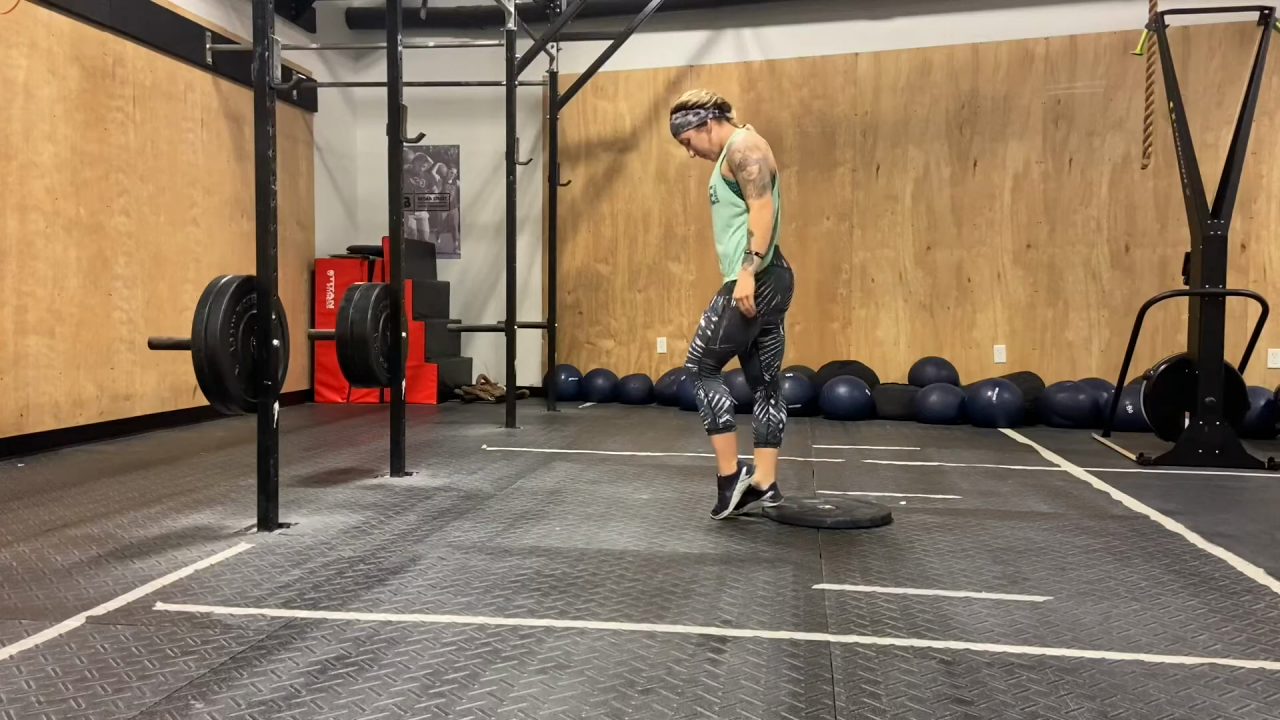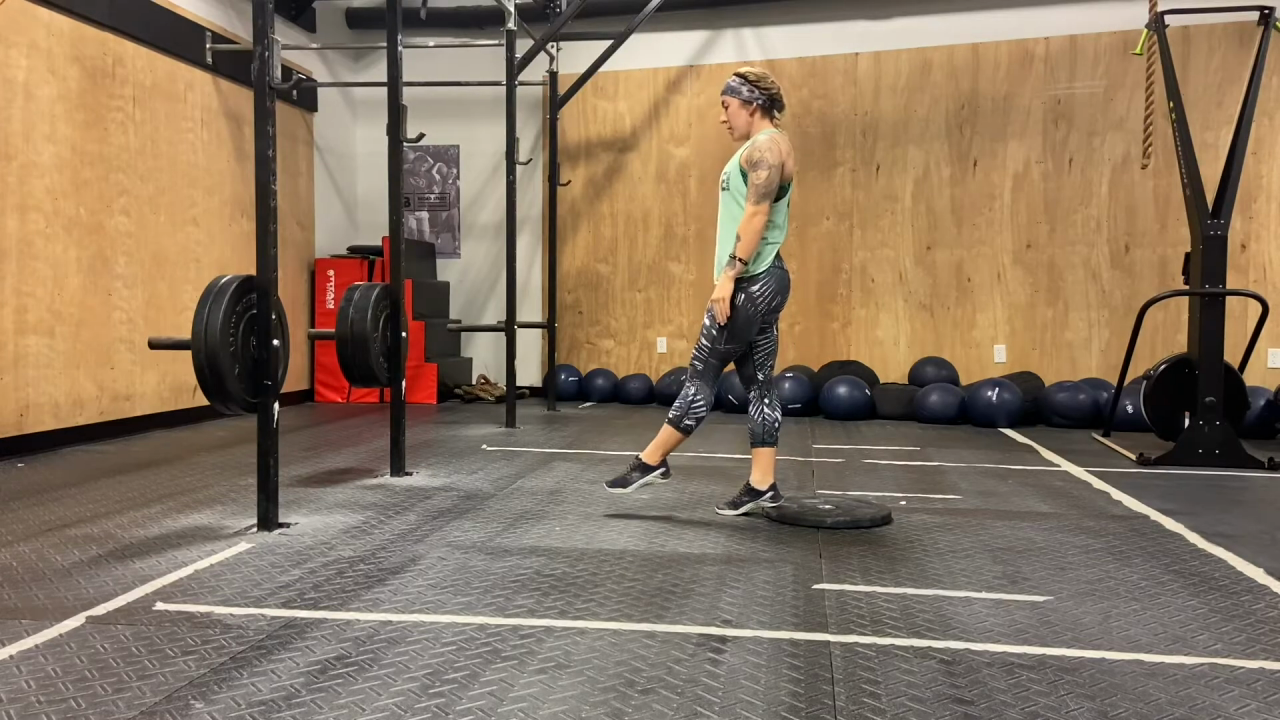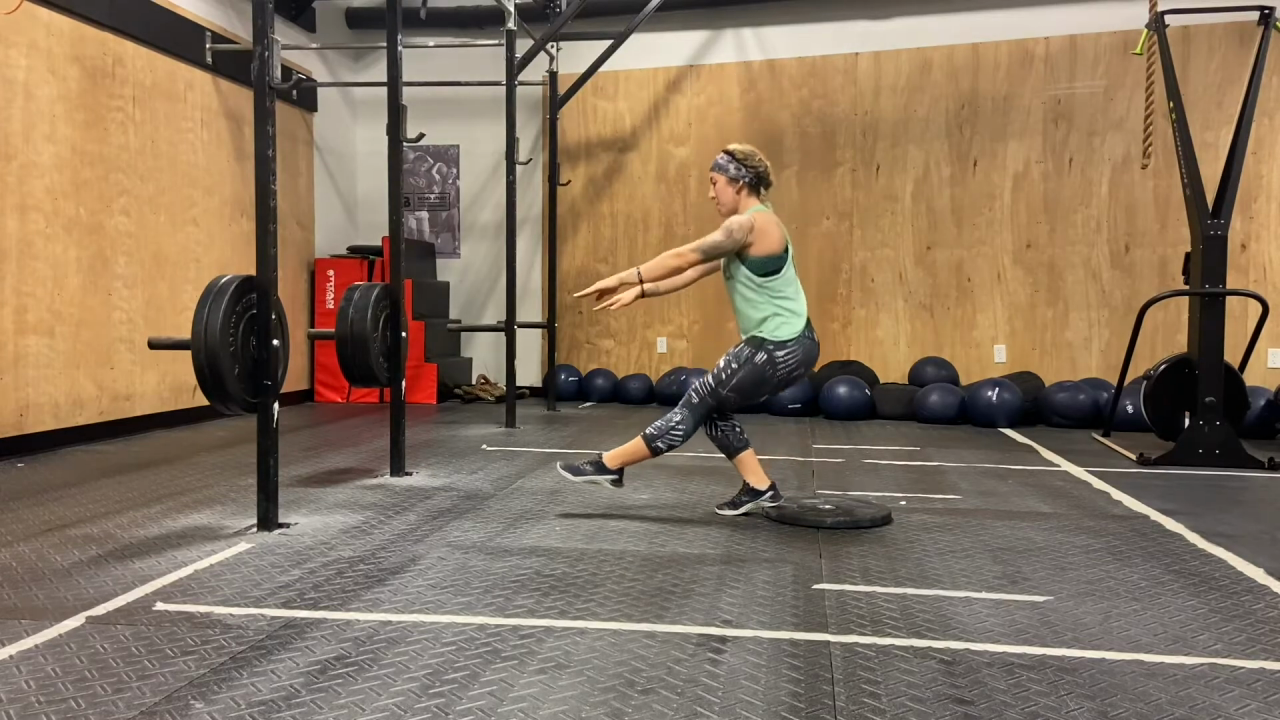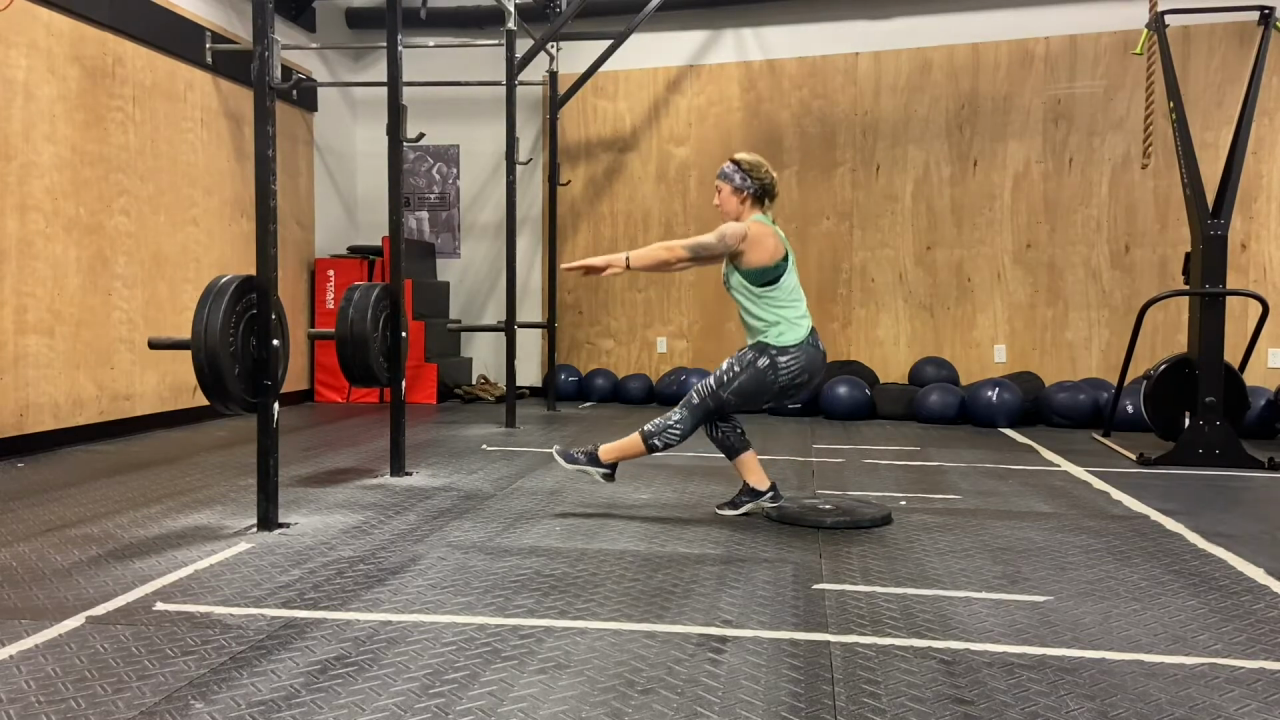
dt=1s
person 1, frame 1
left shoulder: (743, 146)
right shoulder: (735, 154)
left elbow: (763, 210)
left wrist: (746, 273)
left hip: (756, 281)
right hip: (767, 281)
left knee: (702, 366)
right knee: (764, 383)
left ankle: (731, 471)
right ankle: (764, 484)
person 1, frame 2
left shoulder: (766, 146)
right shoulder: (760, 148)
left elbow: (756, 216)
left wrist: (728, 276)
left hip: (751, 282)
right hip: (760, 281)
left knee: (703, 372)
right knee: (757, 382)
left ankle: (651, 460)
right ankle: (763, 485)
person 1, frame 3
left shoulder: (750, 223)
right shoulder: (750, 226)
left elbow: (684, 258)
right elbow: (694, 270)
left wrist: (622, 277)
right wrist: (638, 289)
left hip: (782, 351)
right hip: (782, 346)
left knee: (696, 404)
right knee: (707, 402)
left ankle: (607, 464)
right ankle: (760, 486)
person 1, frame 4
left shoulder: (745, 233)
right shoulder: (755, 232)
left elbow: (675, 251)
right elbow: (690, 259)
left wrist: (614, 259)
right wrist: (626, 264)
left hip: (785, 357)
right hip: (793, 353)
left knee: (694, 407)
right knee: (708, 405)
left ankle: (602, 458)
right ankle: (760, 488)
